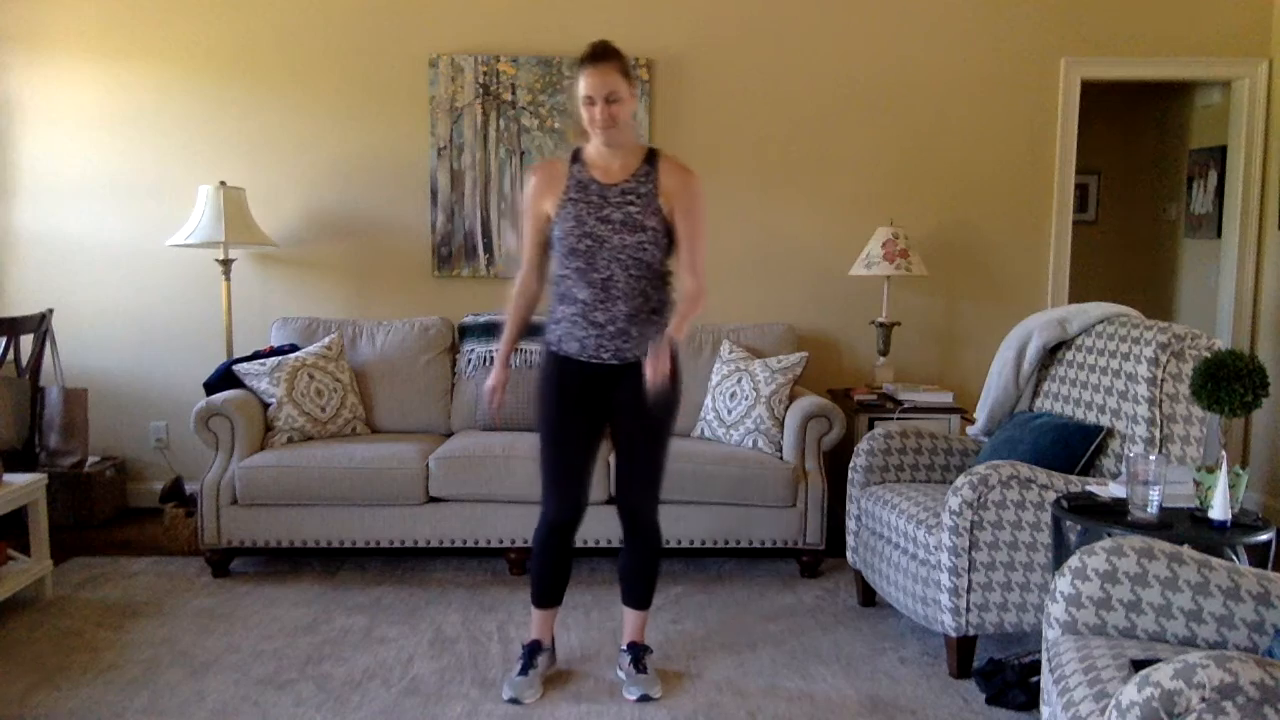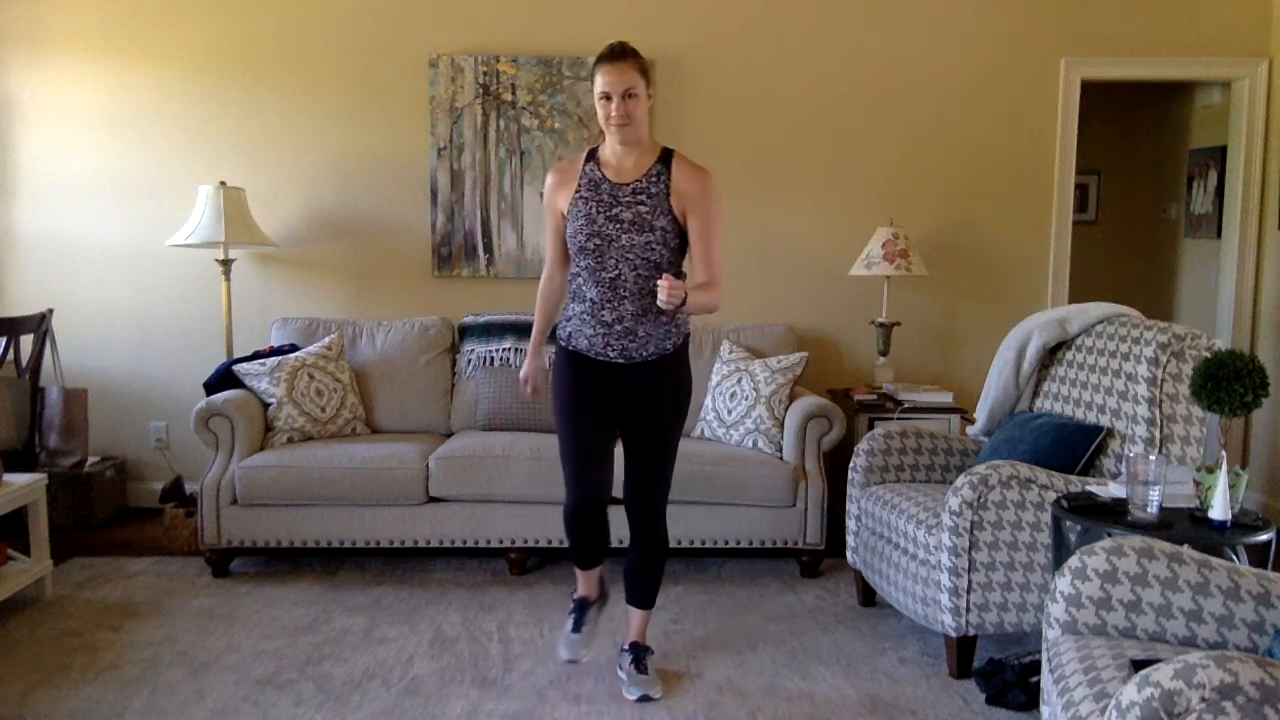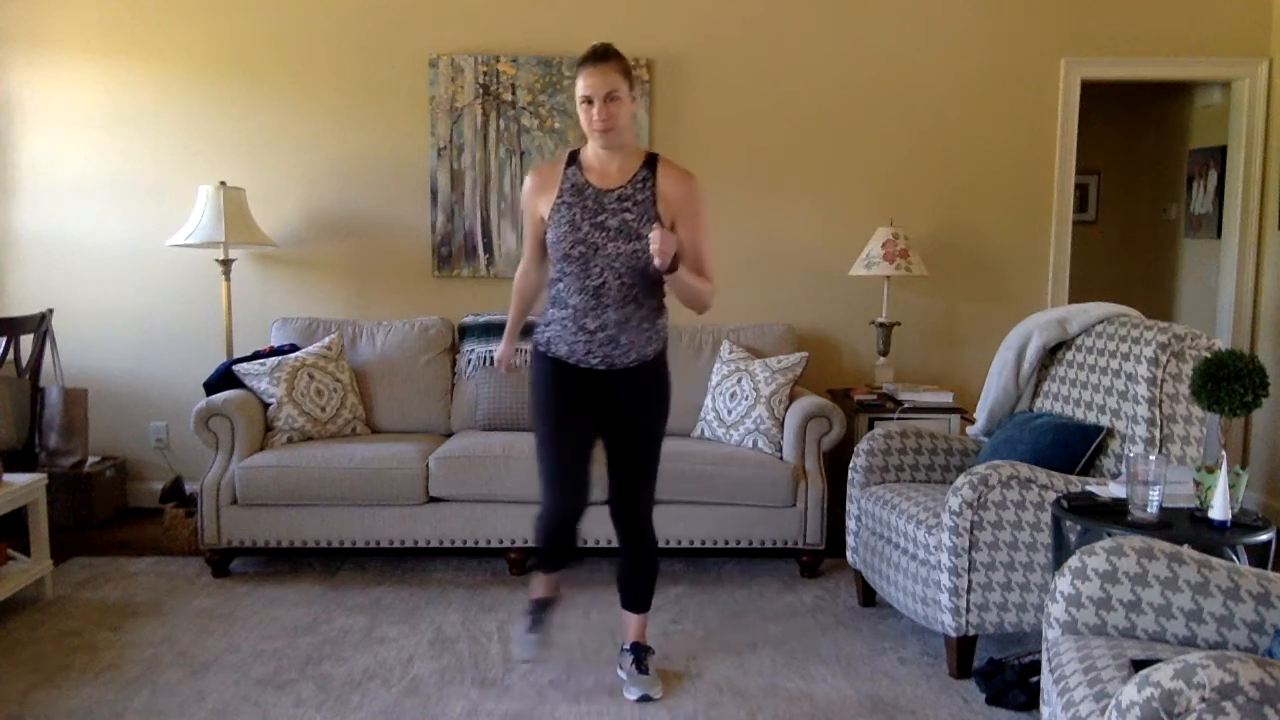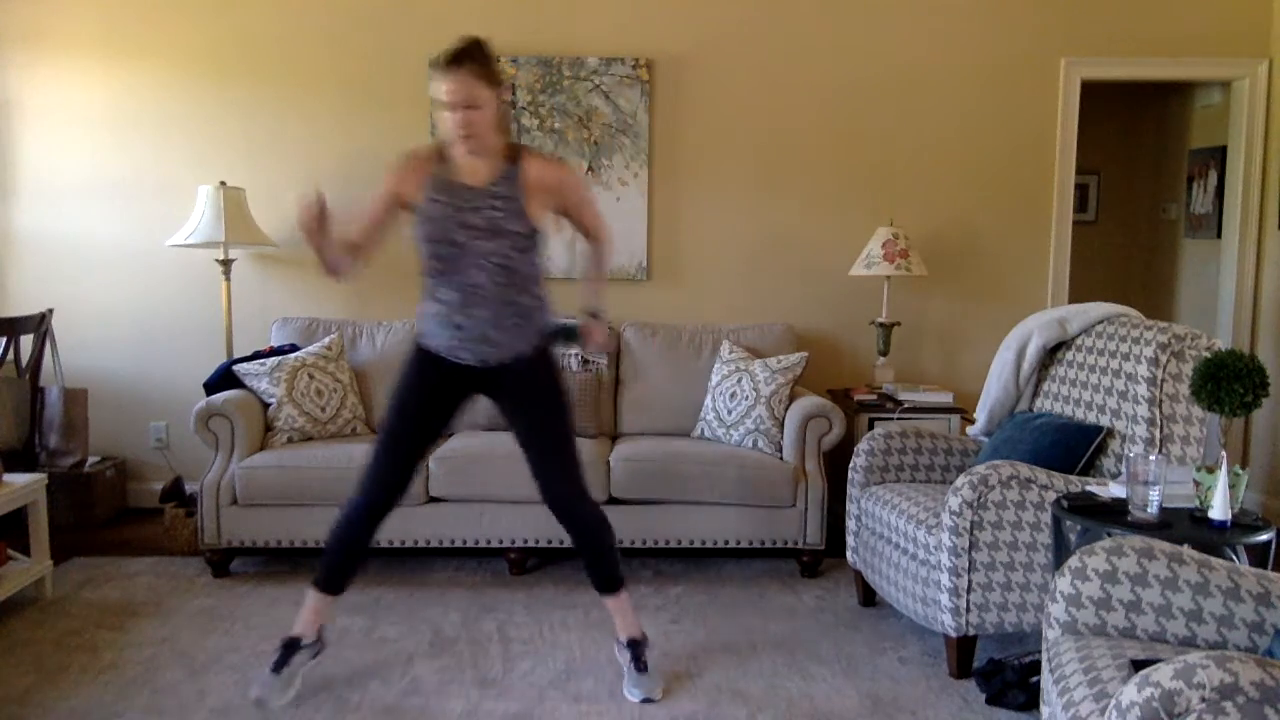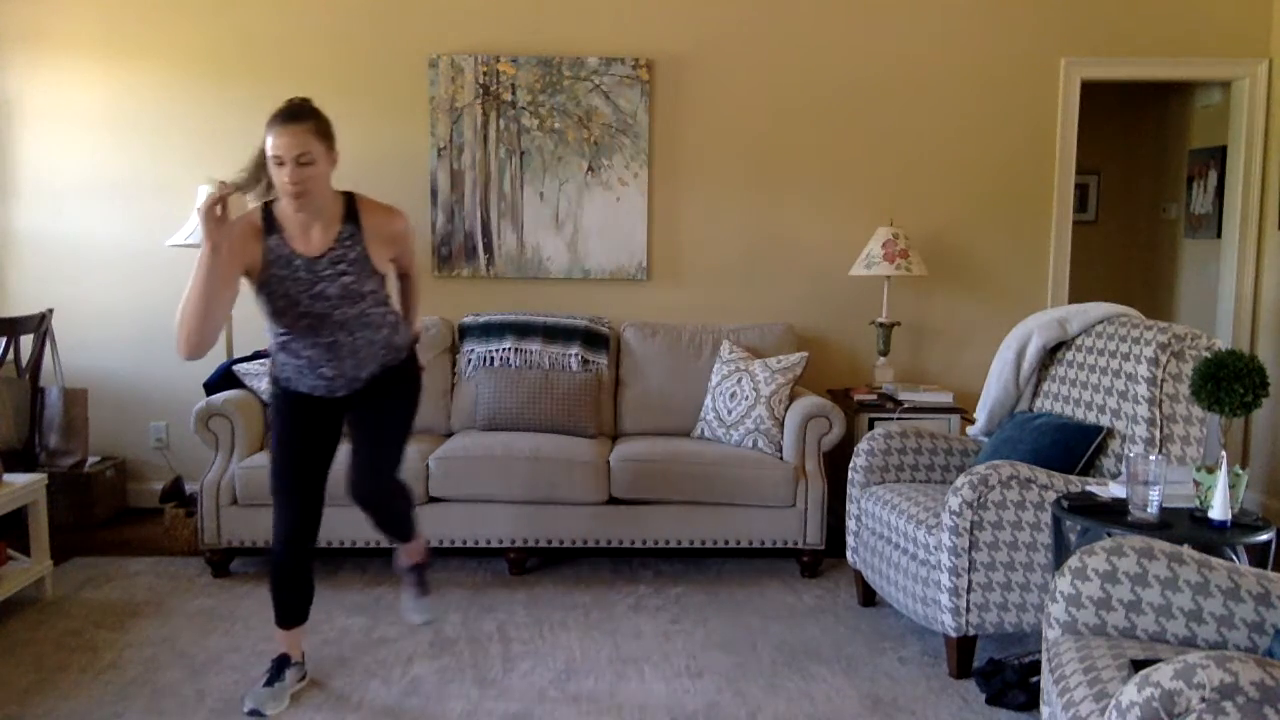
dt=0.4s
person 1, frame 1
left shoulder: (674, 179)
right shoulder: (547, 181)
left elbow: (693, 285)
right elbow: (529, 277)
left wrist: (667, 343)
right wrist: (502, 358)
left hip: (644, 368)
right hip: (569, 365)
left knee: (638, 508)
right knee: (560, 508)
left ankle: (633, 647)
right ankle: (539, 644)
person 1, frame 2
left shoulder: (689, 180)
right shoulder: (564, 178)
left elbow: (711, 291)
left wrist: (680, 295)
right wrist: (533, 350)
left hip: (659, 366)
right hip: (582, 359)
left knee: (647, 506)
right knee: (585, 494)
left ankle: (636, 645)
right ankle: (588, 592)
person 1, frame 3
left shoulder: (675, 185)
right shoulder: (543, 182)
left elbow: (704, 297)
left wrist: (671, 265)
right wrist: (510, 334)
left hip: (639, 371)
right hip: (562, 365)
left knee: (632, 512)
right knee: (564, 501)
left ankle: (635, 647)
right ankle: (542, 593)
person 1, frame 4
left shoulder: (545, 174)
right shoulder: (414, 172)
left elbow: (599, 235)
right elbow: (346, 261)
left wrist: (593, 310)
right wrist: (320, 235)
left hip: (522, 358)
right hip: (439, 357)
left knee: (568, 496)
right knee: (375, 493)
left ankle: (629, 634)
right ankle: (306, 634)
person 1, frame 5
left shoulder: (382, 223)
right shoulder: (241, 235)
left elbow: (409, 271)
right elbow: (191, 347)
left wrist: (407, 337)
right wrist: (212, 250)
left hip: (383, 371)
right hip: (299, 388)
left knee: (371, 484)
right knee: (293, 532)
left ankle: (412, 553)
right ankle: (290, 658)
